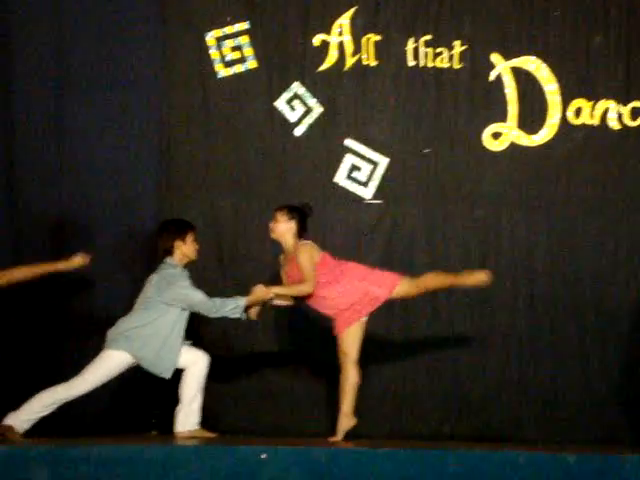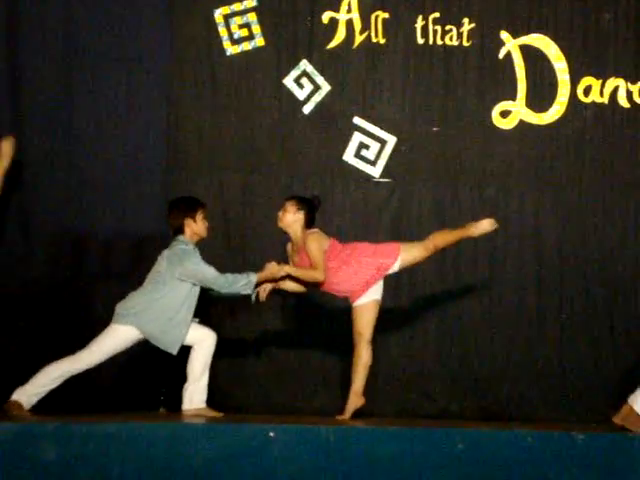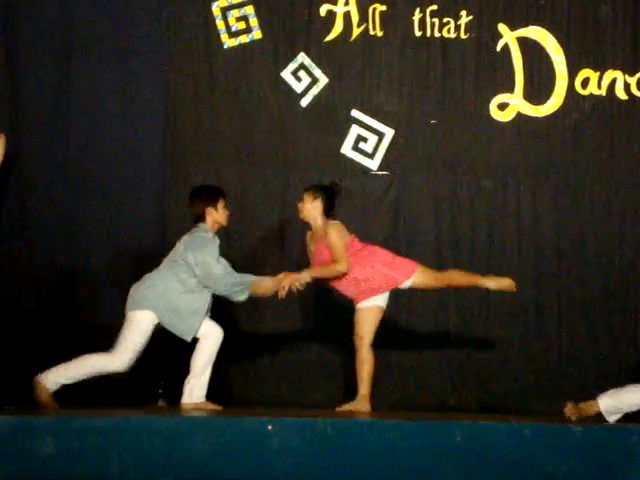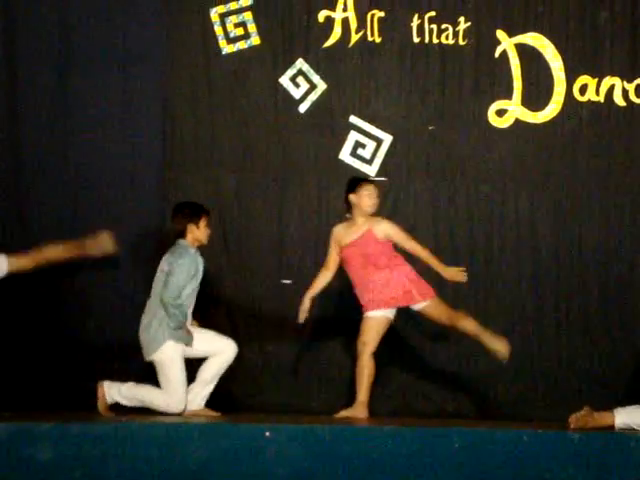
dt=0.5s
person 1, frame 1
left shoulder: (174, 274)
right shoulder: (171, 278)
left elbow: (201, 306)
right elbow: (208, 307)
left wrist: (244, 303)
right wrist: (249, 299)
left hip: (151, 346)
right hip: (127, 344)
left knee: (198, 359)
right knee: (76, 387)
left ankle: (187, 425)
person 1, frame 2
left shoulder: (185, 252)
right shoulder: (183, 256)
left elbow: (214, 283)
right elbow: (220, 282)
left wrist: (257, 282)
right wrist: (261, 276)
left hip: (159, 321)
right hip: (135, 319)
left knee: (206, 337)
right knee: (82, 360)
left ankle: (193, 403)
right ankle: (20, 400)
person 1, frame 3
left shoulder: (204, 240)
right shoulder: (202, 242)
left elbow: (226, 275)
right elbow: (220, 282)
left wrist: (266, 281)
right wrist: (254, 287)
left hip: (172, 306)
right hip: (149, 302)
left knee: (214, 332)
right knee: (120, 360)
left ankle: (193, 397)
right ankle: (47, 382)
person 1, frame 4
left shoulder: (178, 253)
right shoulder: (186, 257)
right elbow: (169, 296)
left wrist: (185, 323)
right wrist: (183, 326)
left hip: (173, 328)
right hip: (162, 332)
left knee: (228, 347)
right knee: (174, 403)
left ankle: (194, 403)
right ankle: (110, 390)
person 2, frame 1
left shoulder: (304, 249)
right shoulder: (285, 259)
left elbow: (308, 287)
right elbow: (290, 297)
left wrist: (274, 288)
left hip: (358, 284)
right hip: (345, 308)
left knee: (417, 285)
right knee: (347, 359)
left ankle: (462, 278)
right ankle: (345, 417)
person 2, frame 2
left shoulder: (312, 238)
right shoulder: (291, 247)
left elbow: (320, 275)
right elbow: (303, 283)
left wrist: (287, 269)
right wrist: (274, 283)
left hip: (371, 262)
right hip: (359, 286)
left knee: (425, 246)
right knee: (361, 339)
left ankle: (468, 231)
right ankle: (354, 397)
person 2, frame 3
left shoulder: (333, 229)
right shoulder: (311, 236)
left elbow: (342, 266)
right elbow: (320, 271)
left wrist: (307, 273)
right wrist: (295, 277)
left hip: (382, 270)
right hip: (366, 291)
left knee: (442, 278)
right knee: (361, 341)
left ankle: (486, 281)
right ankle: (363, 400)
person 2, frame 4
left shoulder: (381, 226)
right shoulder: (338, 233)
left elbow: (416, 248)
right elbow: (329, 268)
left wrist: (444, 269)
right wrist: (308, 295)
left hip: (403, 284)
right hip: (376, 297)
left knee: (448, 317)
right knee: (364, 348)
left ankle: (487, 339)
right ankle: (361, 406)
